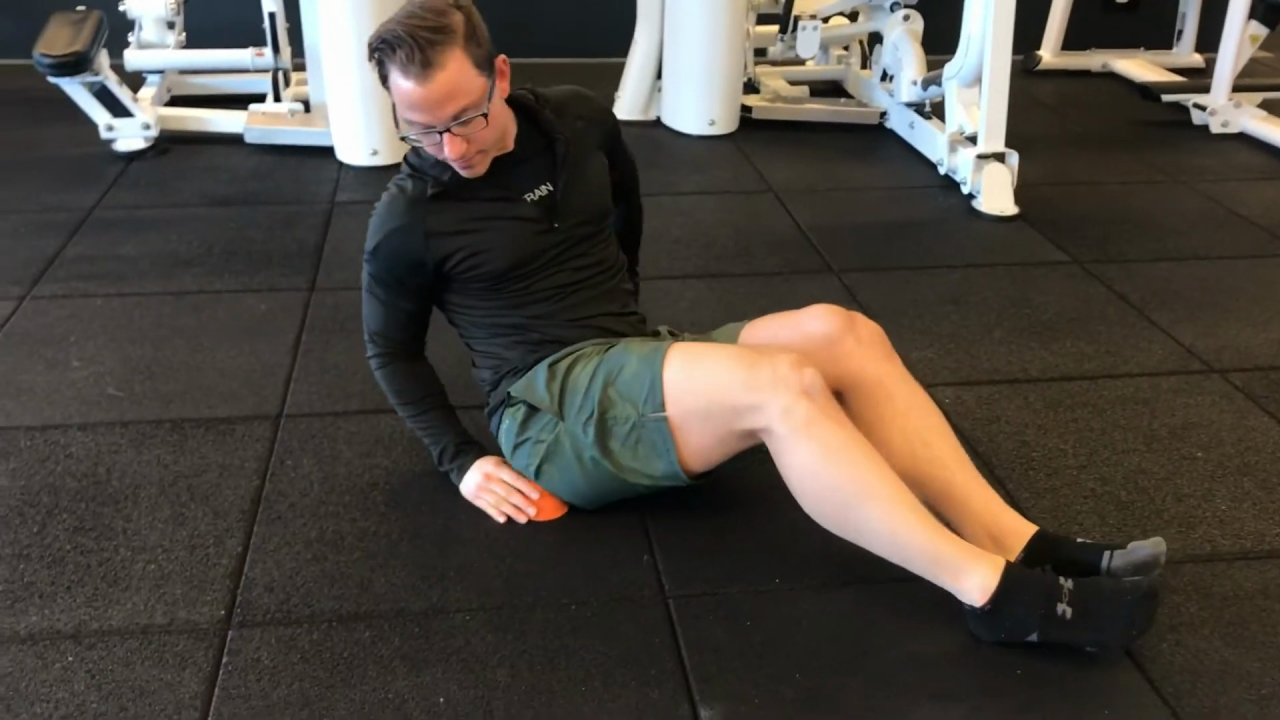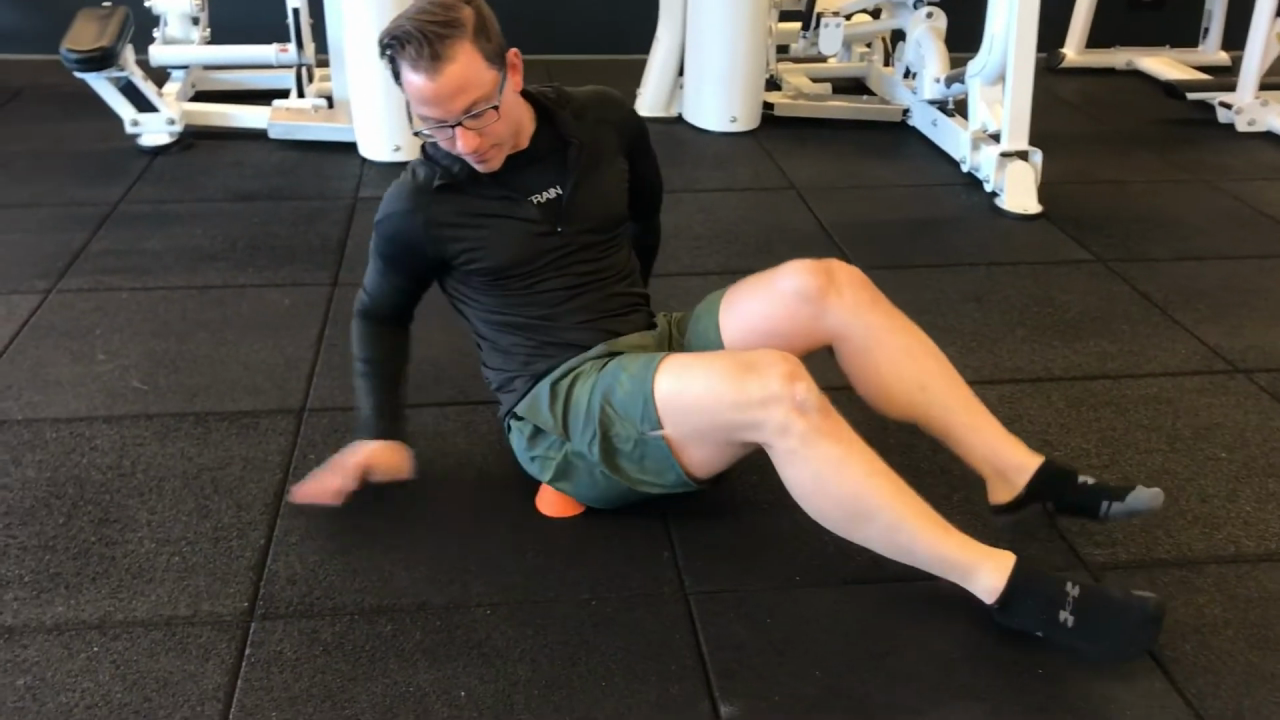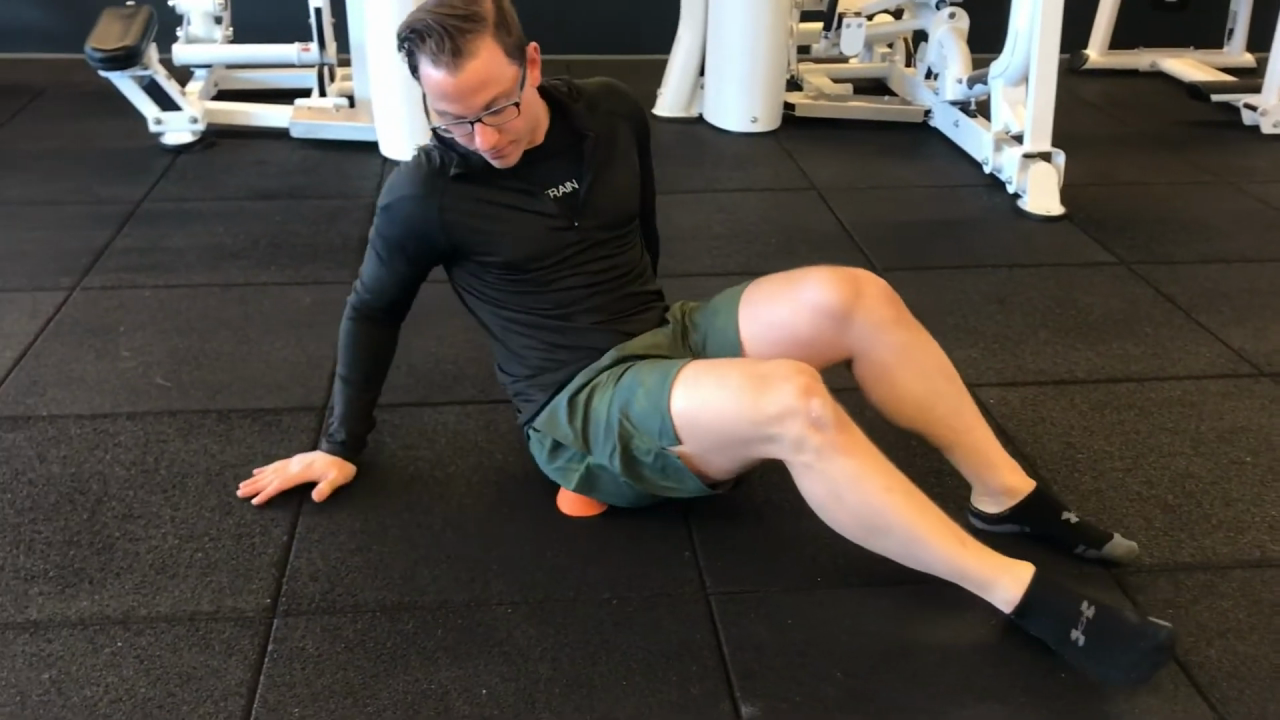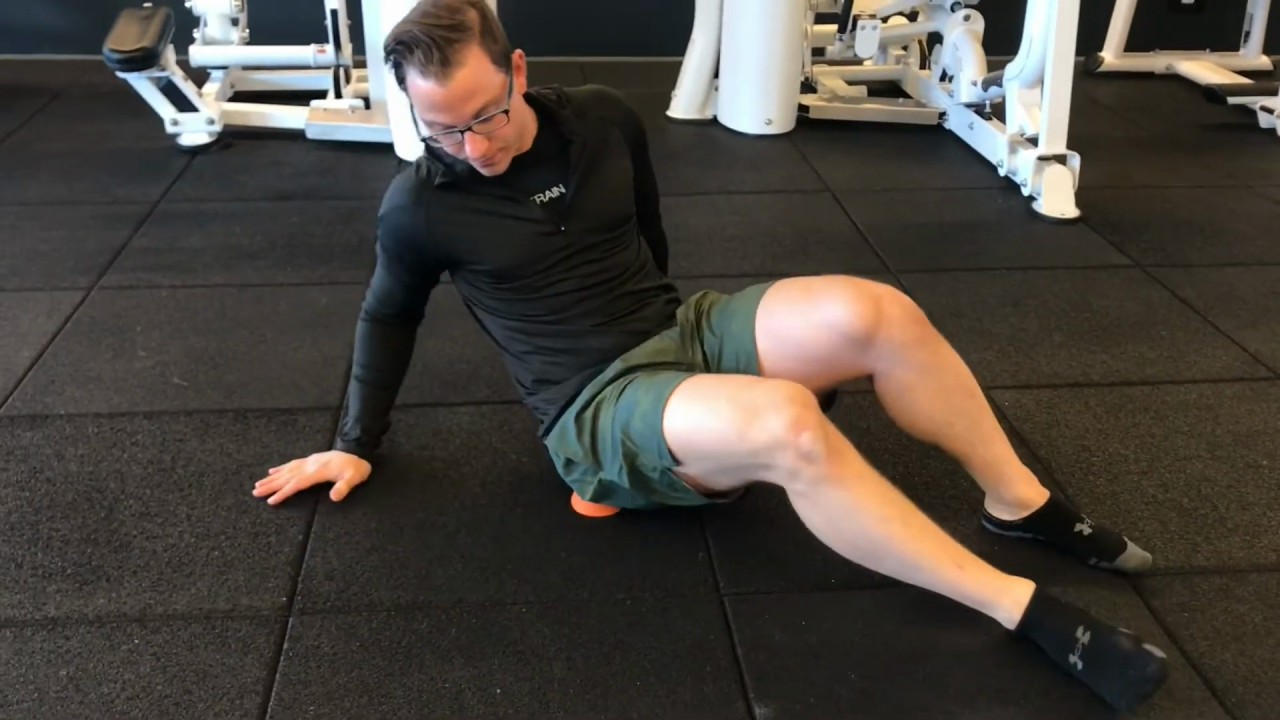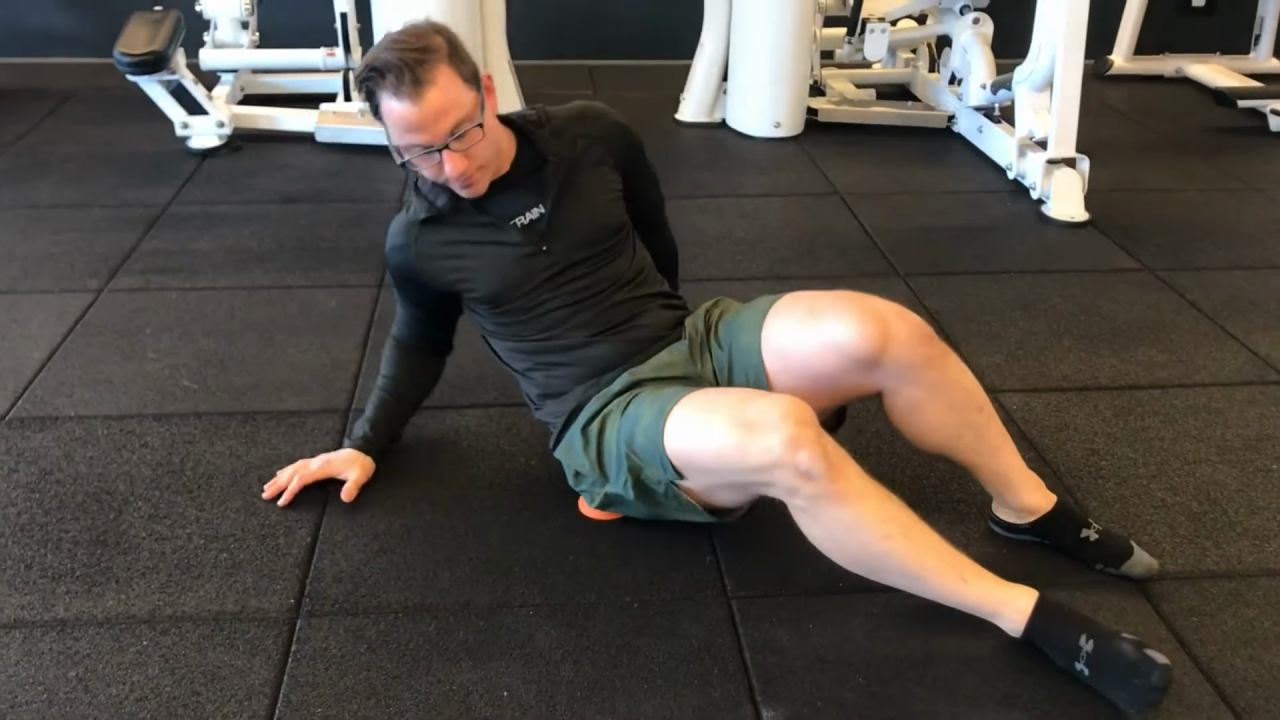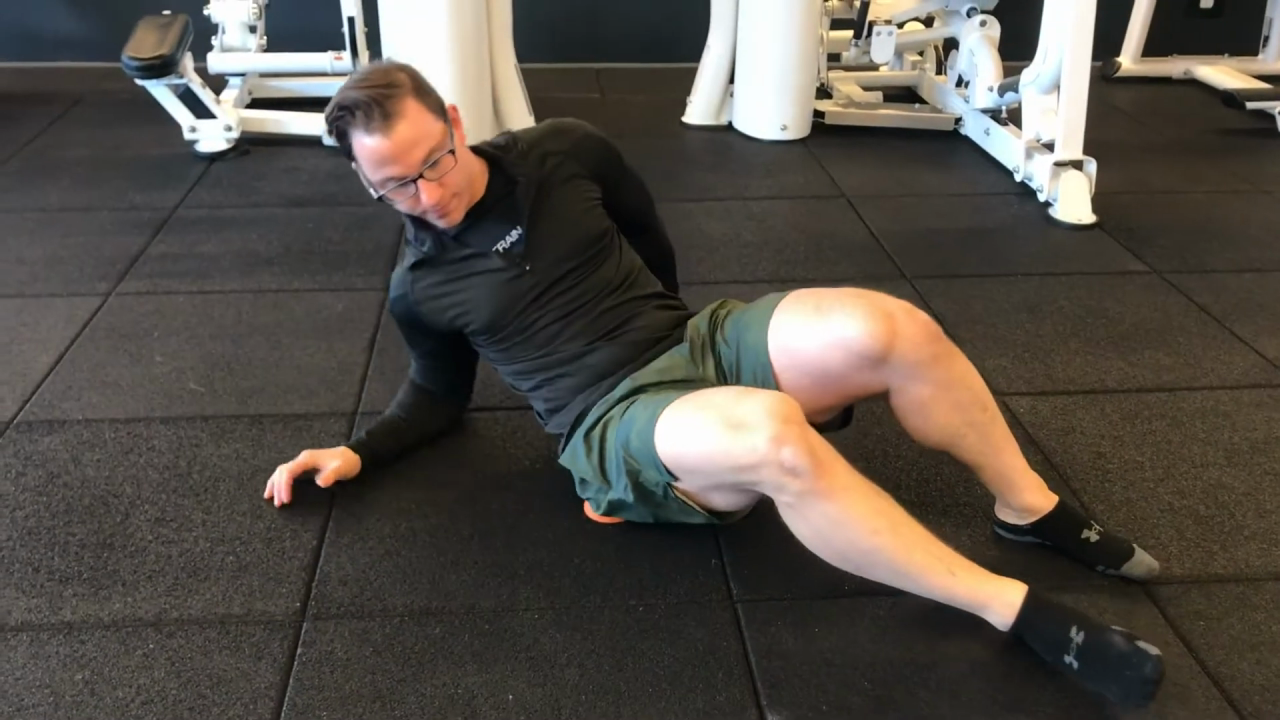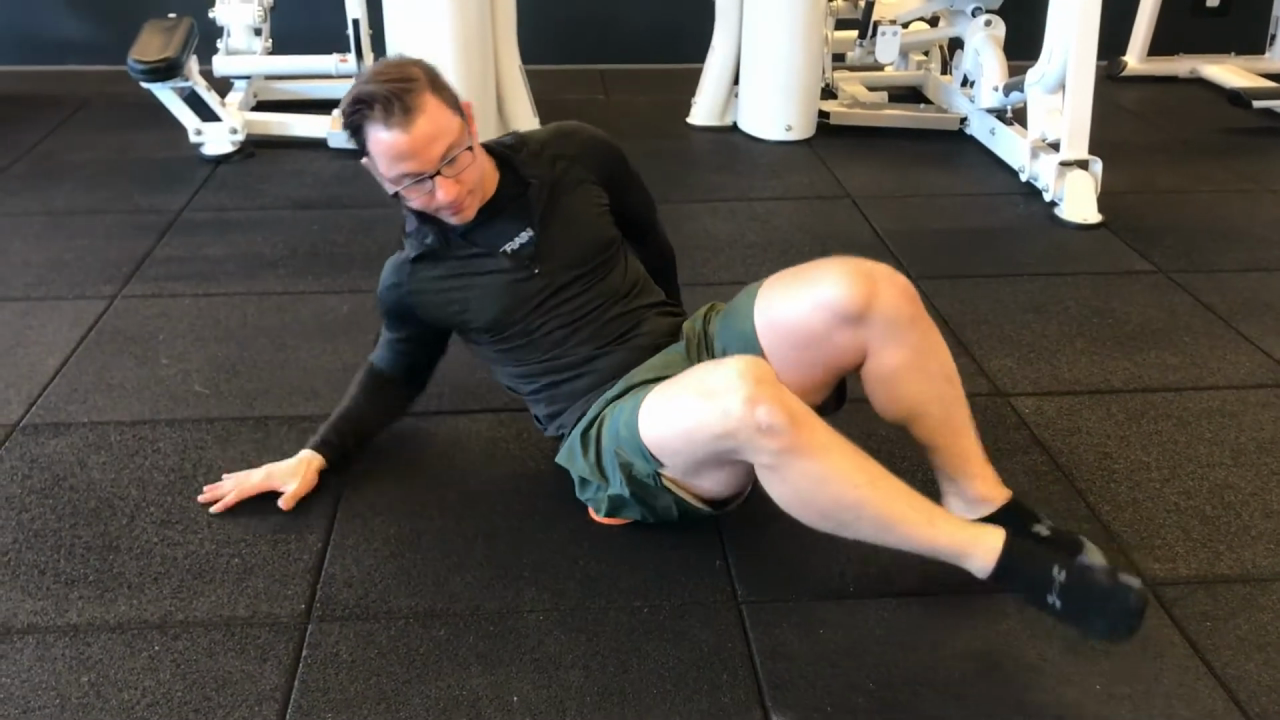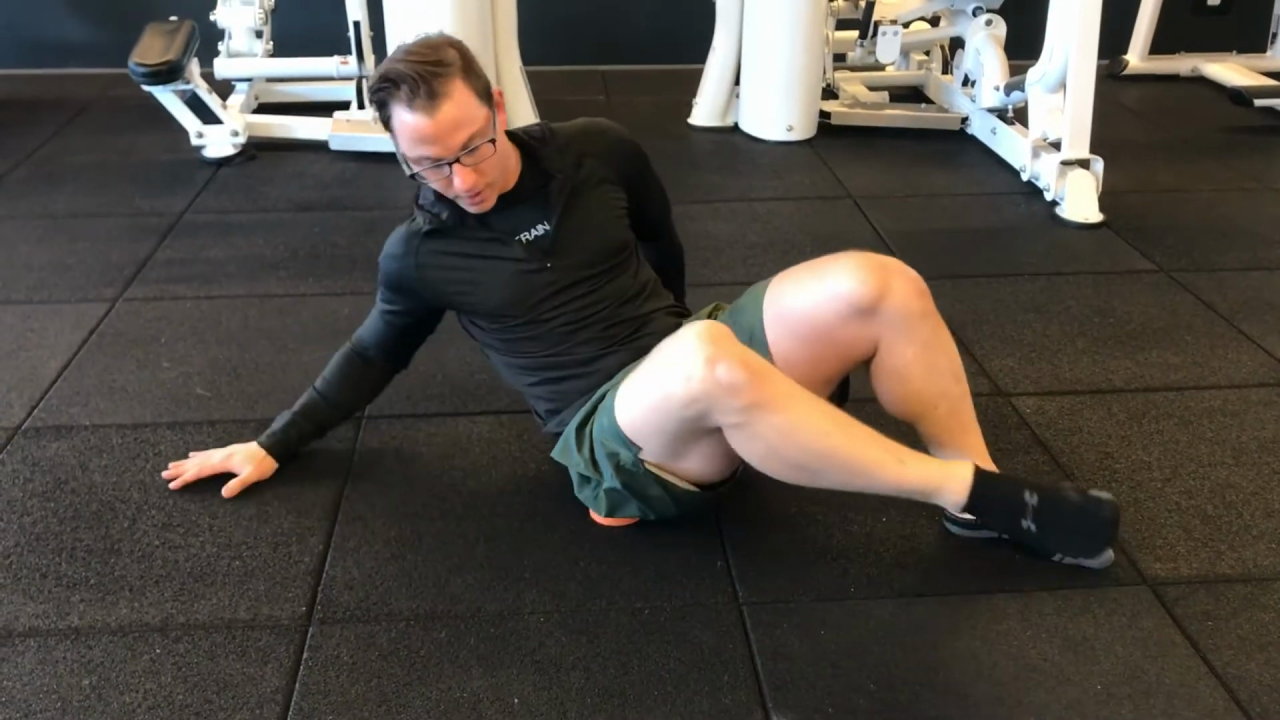
dt=0.3s
person 1, frame 1
left shoulder: (577, 118)
right shoulder: (409, 220)
right elbow: (391, 348)
right wrist: (461, 459)
left hip: (645, 357)
right hip: (553, 410)
left knee: (841, 335)
right knee: (785, 384)
left ankle: (1015, 544)
right ankle: (998, 593)
person 1, frame 2
left shoulder: (599, 119)
right shoulder: (418, 209)
right elbow: (376, 316)
right wrist: (379, 436)
left hip: (653, 343)
right hip: (562, 413)
left knee: (824, 285)
right knee: (777, 391)
left ankle: (1023, 478)
right ankle: (1007, 590)
person 1, frame 3
left shoulder: (610, 112)
right shoulder: (423, 196)
right elbow: (371, 313)
right wrist: (341, 445)
left hip: (672, 336)
right hip: (583, 410)
left knee: (852, 297)
right knee: (794, 398)
left ankle: (1008, 497)
right ankle: (1028, 598)
person 1, frame 4
left shoulder: (601, 120)
right shoulder: (420, 207)
right elbow: (388, 319)
right wrist: (356, 446)
left hip: (687, 329)
right hip: (598, 412)
left knee: (874, 314)
right knee: (786, 424)
left ankle: (1023, 505)
right ankle: (1026, 610)
person 1, frame 5
left shoulder: (588, 134)
right shoulder: (418, 243)
right elbow: (421, 345)
right wrist: (364, 445)
left hip: (701, 338)
right hip: (613, 419)
left knee: (882, 335)
right knee: (785, 438)
left ankle: (1028, 509)
right ankle: (1030, 618)
person 1, frame 6
left shoulder: (565, 153)
right shoulder: (419, 285)
right elbow: (441, 395)
right wrist: (353, 453)
left hip: (705, 341)
right hip: (618, 426)
left knee: (890, 332)
right knee: (774, 435)
left ankle: (1030, 508)
right ankle: (1022, 612)
person 1, frame 7
left shoulder: (573, 155)
right shoulder: (414, 282)
right elbow: (392, 381)
right wrist: (314, 457)
left hip: (694, 345)
right hip: (613, 437)
left knee: (863, 292)
right knee: (746, 399)
left ankle: (981, 502)
right ankle: (1004, 559)
person 1, frame 8
left shoulder: (597, 152)
right shoulder: (419, 256)
right elbow: (374, 357)
right wrist: (272, 447)
left hip: (694, 353)
right hip: (616, 439)
left knee: (878, 286)
right knee: (710, 365)
left ankle: (979, 500)
right ankle: (981, 492)
